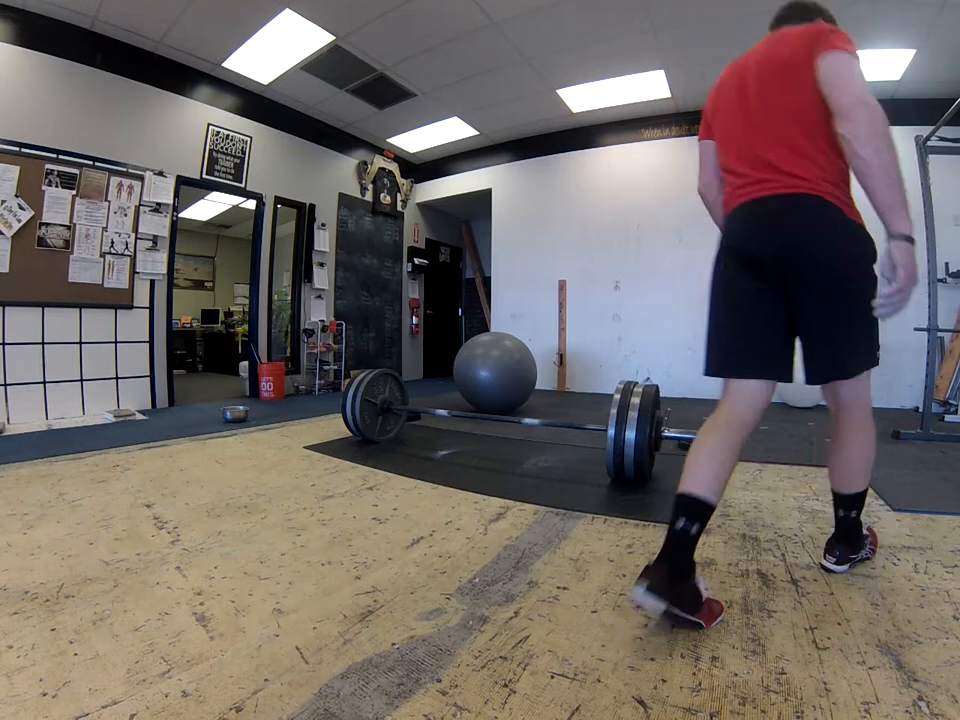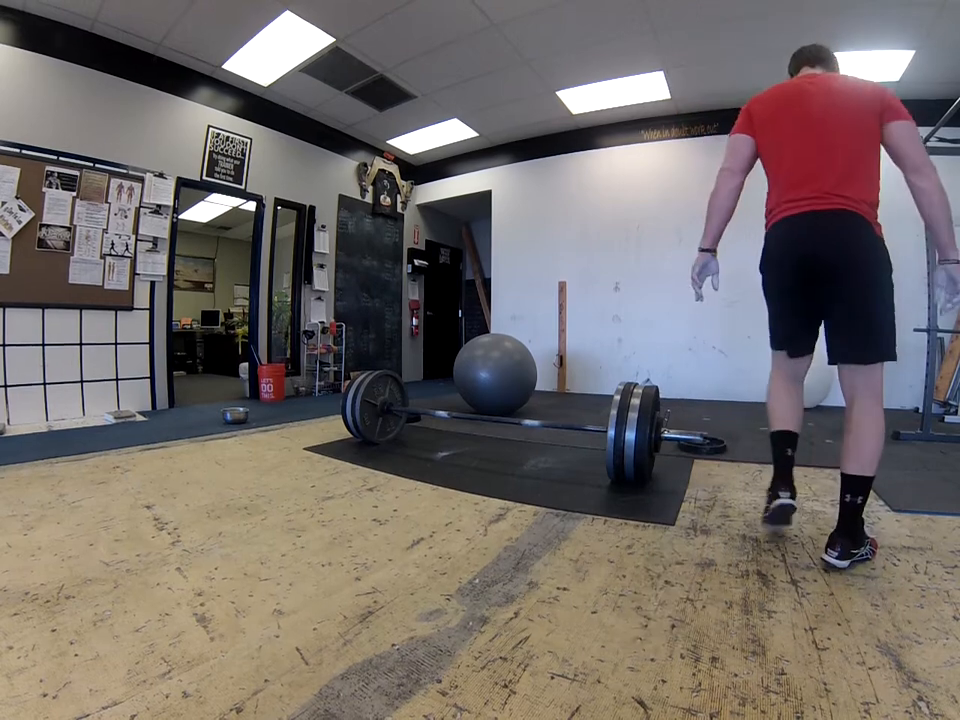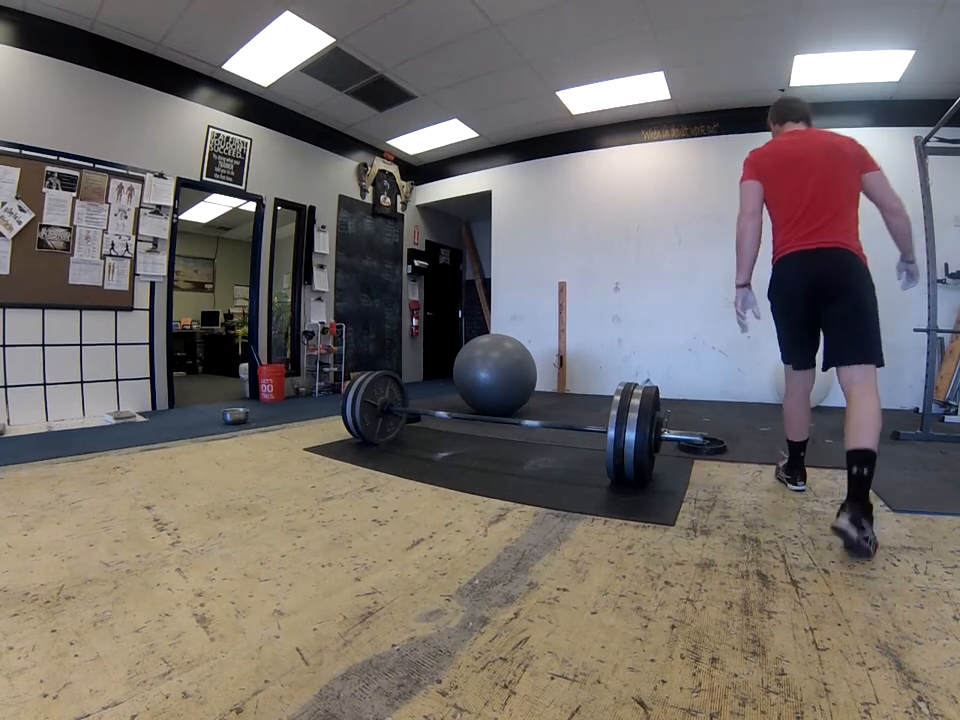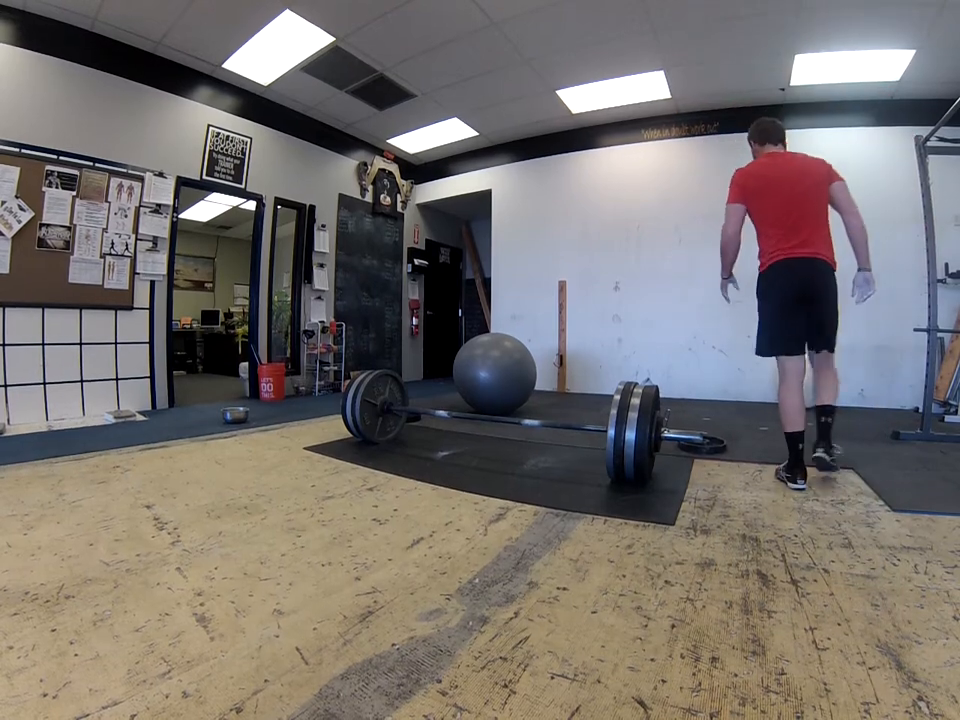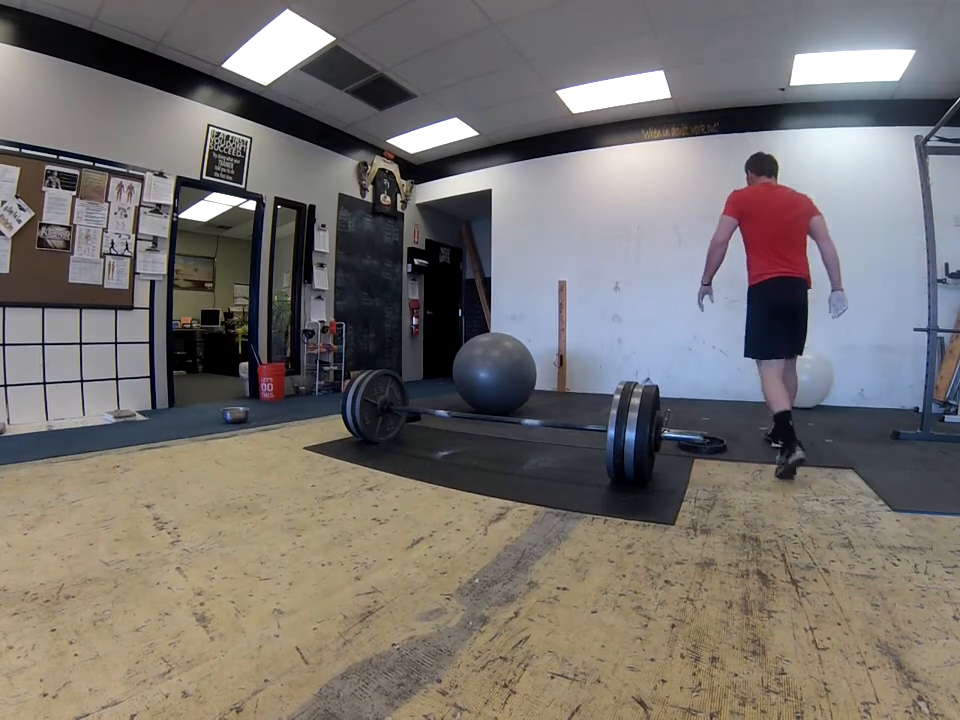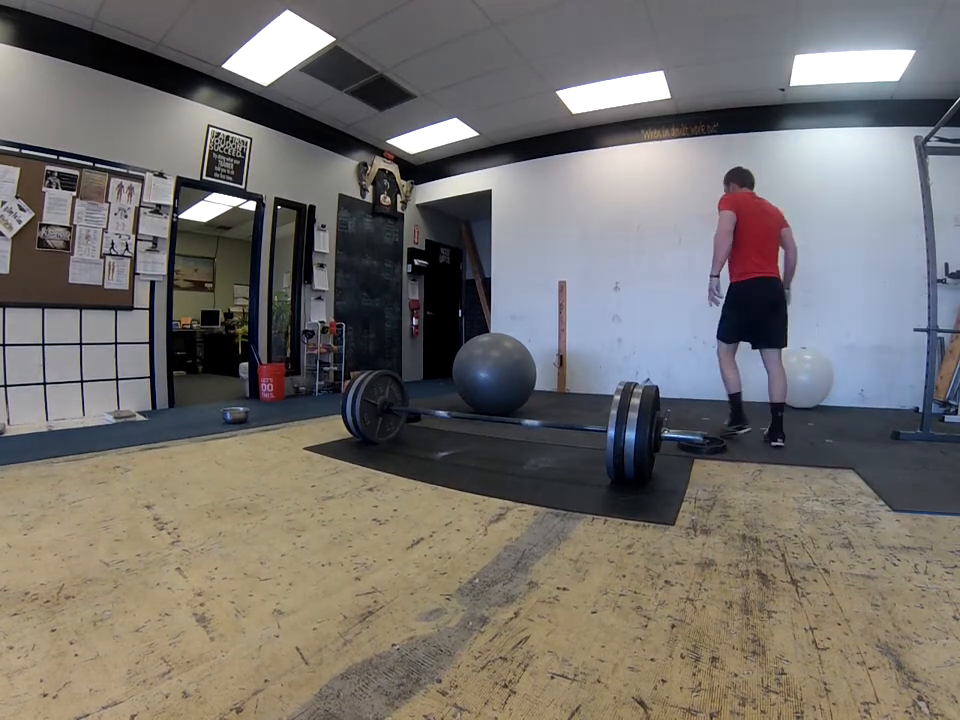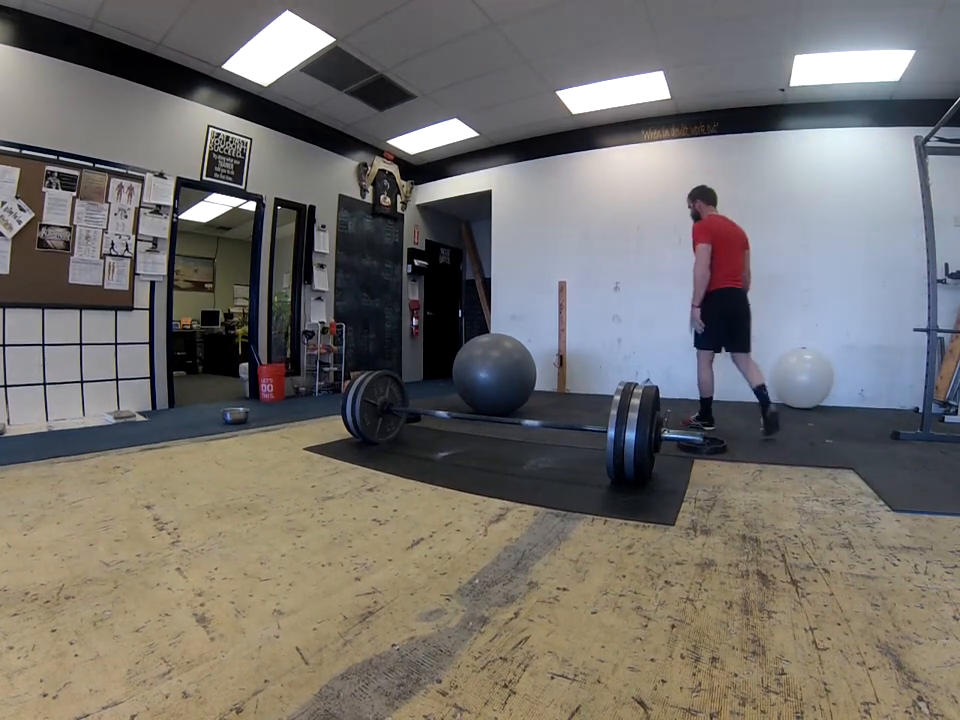
dt=0.3s
person 1, frame 1
left shoulder: (729, 79)
left elbow: (709, 185)
right elbow: (858, 116)
right wrist: (900, 233)
left hip: (746, 233)
right hip: (818, 226)
left knee: (739, 407)
right knee: (850, 399)
right ankle: (847, 538)
person 1, frame 2
left shoulder: (761, 104)
right shoulder: (872, 95)
left elbow: (729, 176)
left wrist: (707, 247)
left hip: (786, 241)
right hip: (853, 239)
left knee: (787, 366)
right knee: (864, 391)
left ankle: (783, 481)
right ankle: (847, 532)
person 1, frame 3
left shoulder: (761, 157)
right shoulder: (849, 146)
left elbow: (749, 219)
right elbow: (893, 207)
left wrist: (743, 284)
right wrist: (909, 257)
left hip: (791, 271)
right hip: (844, 267)
left knee: (797, 378)
right knee: (861, 387)
left ankle: (795, 468)
right ankle: (857, 505)
person 1, frame 4
left shoulder: (746, 176)
right shoulder: (819, 167)
left elbow: (730, 233)
right elbow: (852, 216)
left wrist: (726, 273)
right wrist: (865, 268)
left hip: (778, 276)
right hip: (820, 272)
left knee: (790, 373)
right knee: (824, 362)
left ankle: (796, 466)
right ankle: (824, 440)
person 1, frame 5
left shoulder: (741, 198)
right shoulder: (802, 200)
left elbow: (719, 241)
right elbow: (826, 244)
left wrist: (706, 281)
right wrist: (837, 288)
left hip: (765, 290)
right hip: (798, 289)
left knee: (770, 372)
right knee: (787, 366)
left ankle: (790, 442)
right ankle: (782, 432)
person 1, frame 6
left shoulder: (730, 201)
right shoulder: (773, 210)
left elbow: (724, 233)
right elbow: (791, 249)
left wrist: (715, 274)
right wrist: (785, 285)
left hip: (744, 287)
right hip: (773, 288)
left knee: (725, 352)
right knee: (773, 361)
left ankle: (738, 418)
right ankle: (776, 430)
person 1, frame 7
left shoulder: (702, 226)
right shoulder: (737, 229)
left elbow: (702, 267)
right elbow: (746, 271)
left wrist: (695, 305)
left hip: (715, 300)
right hip: (738, 299)
left knee: (704, 359)
right knee: (743, 359)
left ankle: (705, 417)
right ankle: (767, 408)
